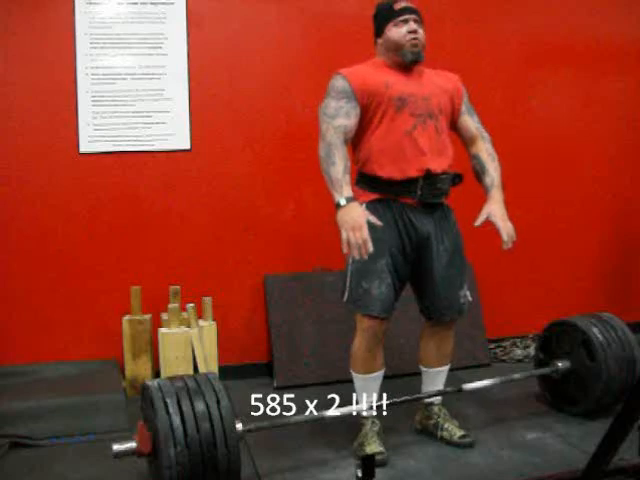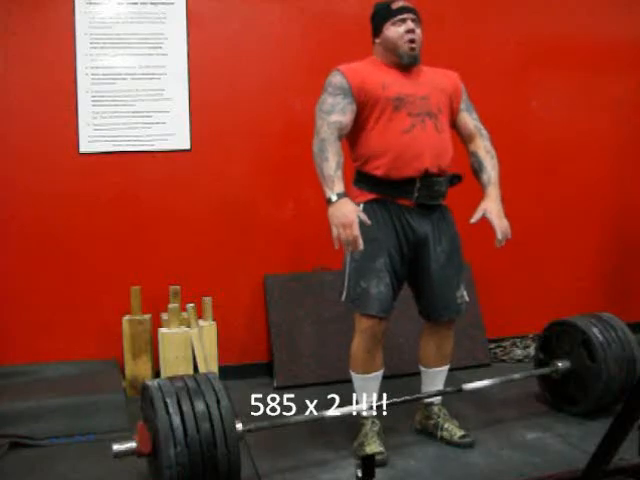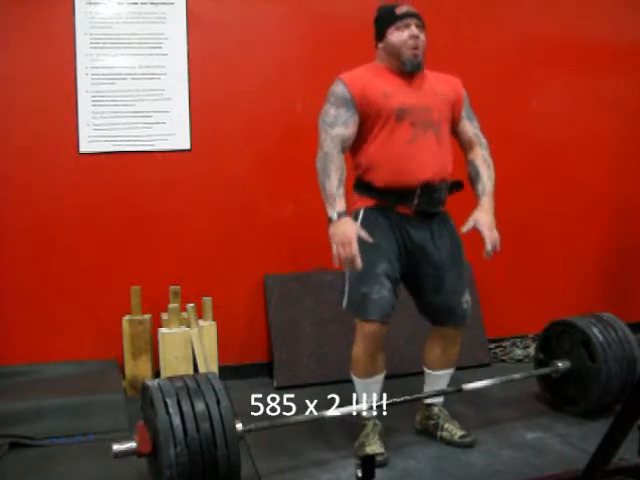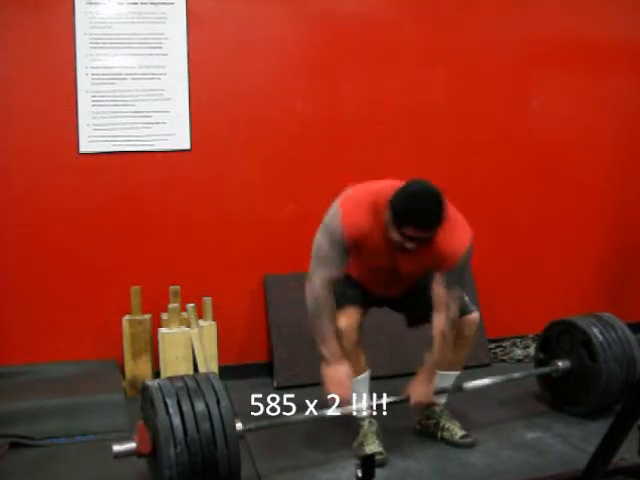
dt=1s
person 1, frame 1
left shoulder: (448, 83)
right shoulder: (352, 80)
left elbow: (478, 140)
right elbow: (332, 140)
left wrist: (495, 198)
right wrist: (346, 202)
left hip: (436, 210)
right hip: (380, 209)
left knee: (444, 314)
right knee: (372, 319)
left ankle: (431, 410)
right ankle: (368, 423)
person 1, frame 2
left shoulder: (447, 81)
right shoulder: (350, 77)
left elbow: (477, 138)
right elbow: (327, 136)
left wrist: (493, 195)
right wrist: (336, 198)
left hip: (434, 209)
right hip: (378, 209)
left knee: (444, 315)
right knee: (371, 319)
left ankle: (432, 410)
right ankle: (368, 423)
person 1, frame 3
left shoulder: (450, 87)
right shoulder: (354, 86)
left elbow: (476, 146)
right elbow: (331, 150)
left wrist: (485, 206)
right wrist: (338, 216)
left hip: (434, 216)
right hip: (379, 216)
left knee: (452, 320)
right knee: (373, 325)
left ankle: (432, 410)
right ankle: (370, 424)
person 1, frame 4
left shoulder: (456, 237)
right shoulder: (350, 213)
left elbow: (446, 310)
right elbow: (317, 285)
left wrist: (427, 376)
right wrist: (331, 359)
left hip: (414, 281)
right hip: (356, 277)
left knee: (467, 320)
right knee: (344, 325)
left ankle: (433, 411)
right ankle: (366, 422)
